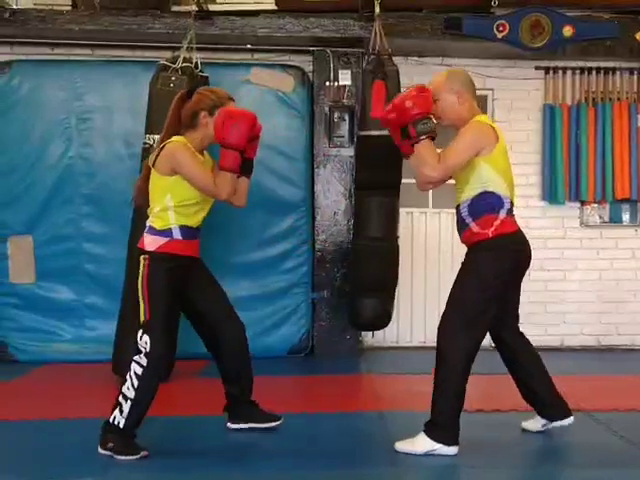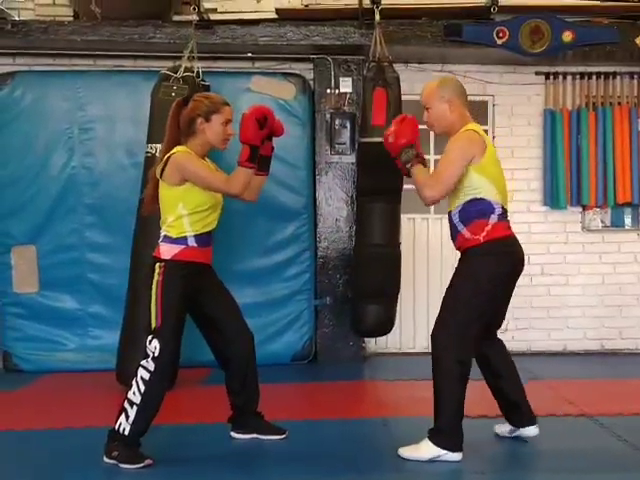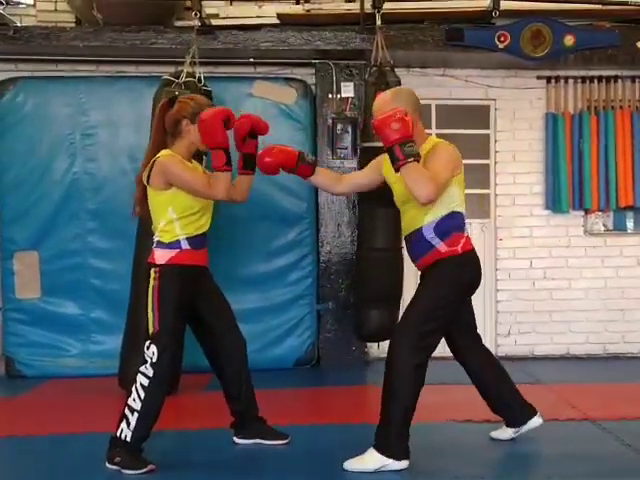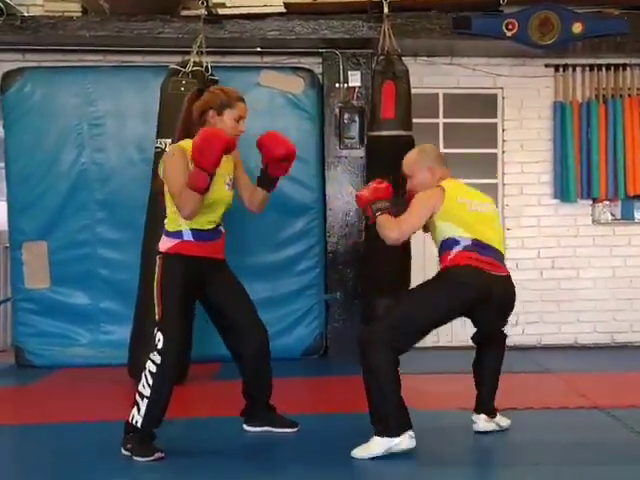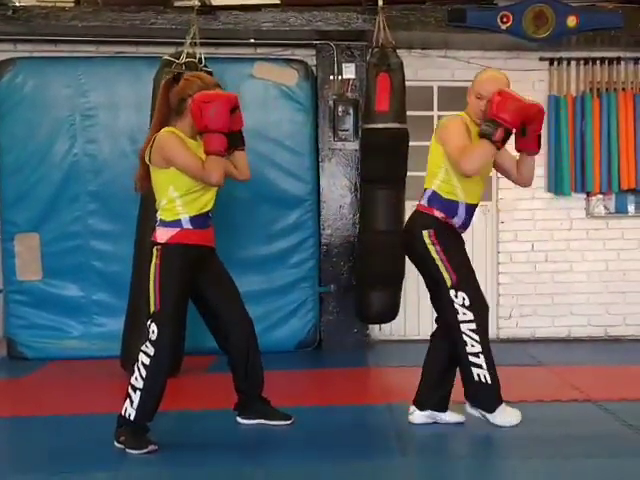
dt=1s
person 1, frame 1
left shoulder: (203, 157)
right shoulder: (175, 149)
left elbow: (239, 198)
right elbow: (221, 192)
left wrist: (245, 151)
right wrist: (231, 147)
left hip: (189, 260)
right hip: (160, 259)
left knee: (230, 331)
right knee: (155, 349)
left ankle: (241, 408)
right ankle: (115, 433)
person 1, frame 2
left shoulder: (204, 164)
right shoulder: (180, 159)
left elbow: (250, 194)
right elbow: (234, 186)
left wrist: (264, 150)
right wrist: (251, 145)
left hip: (201, 268)
right hip: (173, 269)
left knee: (239, 340)
right knee: (161, 356)
left ankle: (246, 419)
right ankle: (120, 442)
person 1, frame 3
left shoulder: (192, 166)
right shoulder: (165, 163)
left elbow: (239, 194)
right elbow: (218, 192)
left wrist: (247, 147)
right wrist: (220, 147)
left hip: (197, 270)
right hip: (170, 271)
left knee: (231, 345)
right knee: (161, 360)
left ankle: (247, 424)
right ankle: (122, 447)
person 1, frame 4
left shoulder: (231, 156)
right shoulder: (179, 153)
left elbow: (254, 206)
right elbow: (186, 209)
left wrist: (272, 170)
right wrist: (205, 166)
left hip: (213, 260)
right hip: (178, 259)
left knee: (253, 333)
right knee: (170, 347)
left ankle: (258, 412)
right ankle: (137, 433)
person 1, frame 5
left shoulder: (199, 142)
right shoulder: (166, 140)
left elbow: (242, 173)
right elbow: (213, 177)
left wrist: (232, 131)
right wrist: (215, 131)
left hip: (203, 249)
right hip: (174, 249)
left knee: (239, 324)
right knee: (163, 337)
left ankle: (251, 404)
right ankle: (130, 426)
person 2, frame 1
left shoulder: (478, 129)
right shoulder: (476, 134)
left elbow: (432, 172)
right elbow: (426, 178)
left wrist: (420, 126)
right wrist: (408, 138)
left hip: (494, 249)
right hip: (504, 248)
left knee: (455, 334)
right knee: (506, 331)
left ankle: (442, 435)
right ankle: (553, 410)
person 2, frame 2
left shoulder: (466, 139)
right shoulder: (470, 141)
left elbow: (431, 193)
right elbow: (438, 188)
left wrist: (408, 155)
right wrist: (411, 157)
left hip: (487, 254)
right hip: (499, 252)
left knee: (449, 341)
right knee: (484, 338)
left ankle: (446, 441)
right ankle: (521, 418)
person 2, frame 3
left shoulder: (442, 152)
right shoulder: (389, 162)
left elbow: (426, 193)
right elbow: (340, 184)
left wrist: (401, 149)
right wrist: (298, 163)
left hip: (454, 266)
right hip: (443, 269)
left knee: (406, 347)
right knee: (467, 345)
left ankle: (390, 450)
right ankle: (521, 414)
person 2, frame 4
left shoulder: (434, 194)
right shoulder: (482, 199)
left elbow: (395, 234)
left wrist: (378, 209)
left hip: (459, 281)
right hip: (501, 287)
left knee: (374, 339)
right knee: (491, 339)
left ankle: (393, 431)
right ankle: (486, 414)
person 2, frame 5
left shoulder: (484, 131)
right shoulder: (452, 126)
left elbow: (523, 179)
right elbow: (468, 167)
left wrist: (528, 138)
right wrist: (496, 129)
left hip: (438, 231)
right hip: (430, 229)
left knee: (453, 318)
right knee: (469, 309)
left ankle: (428, 405)
right ankle: (486, 402)
